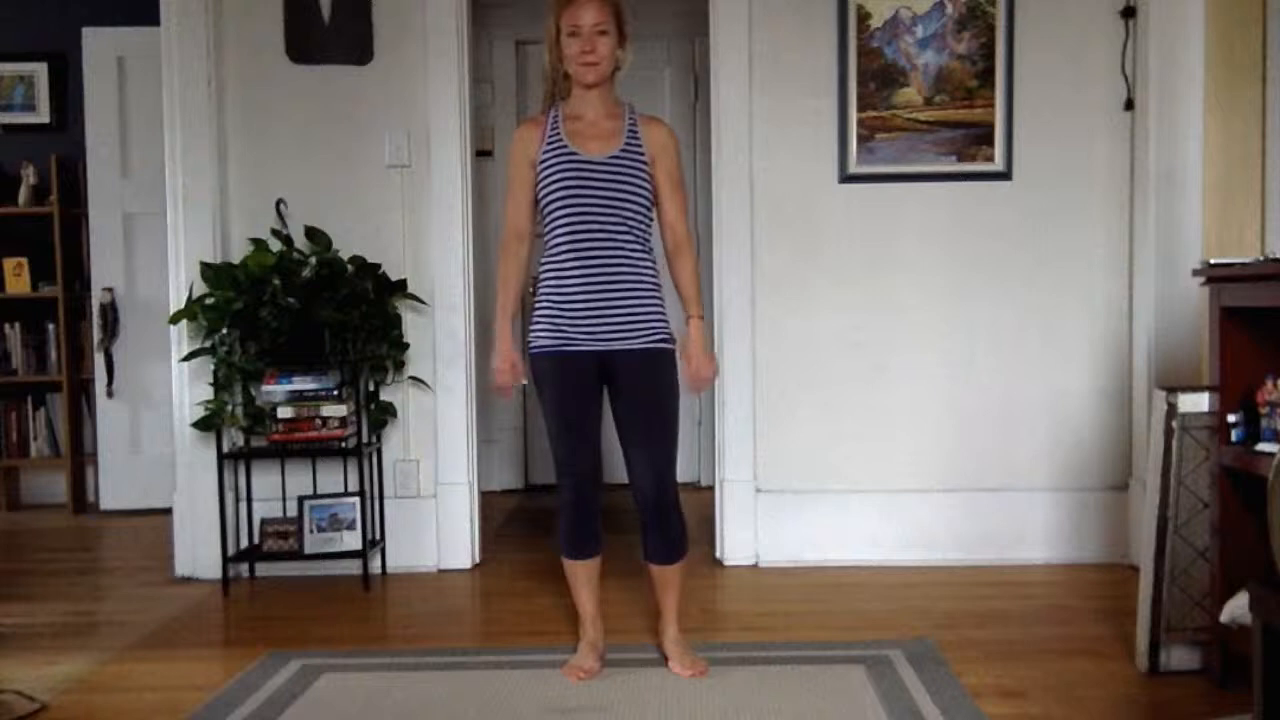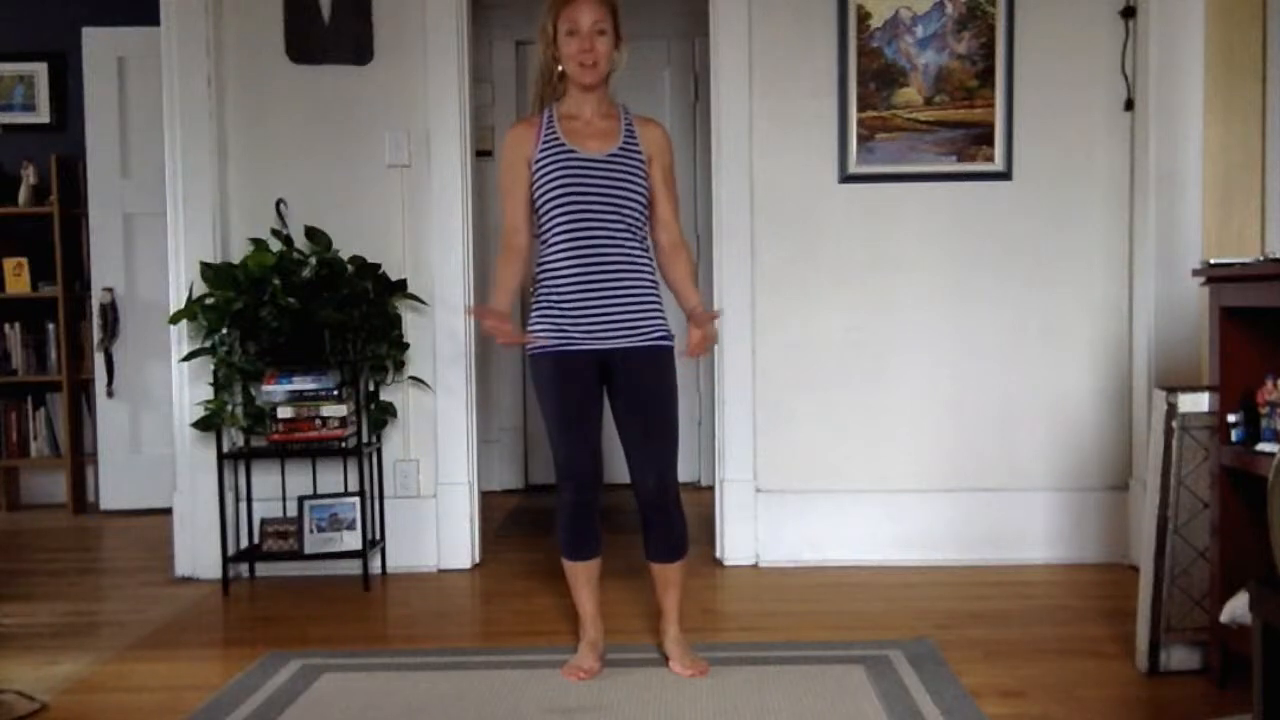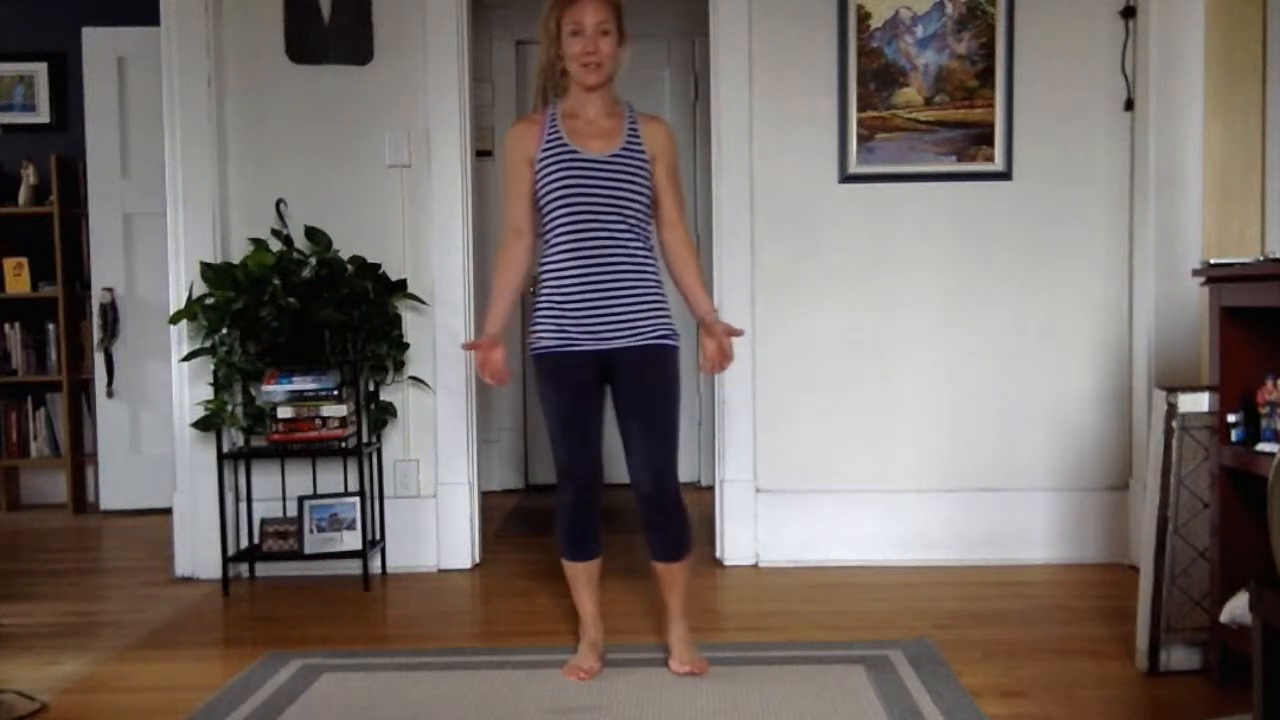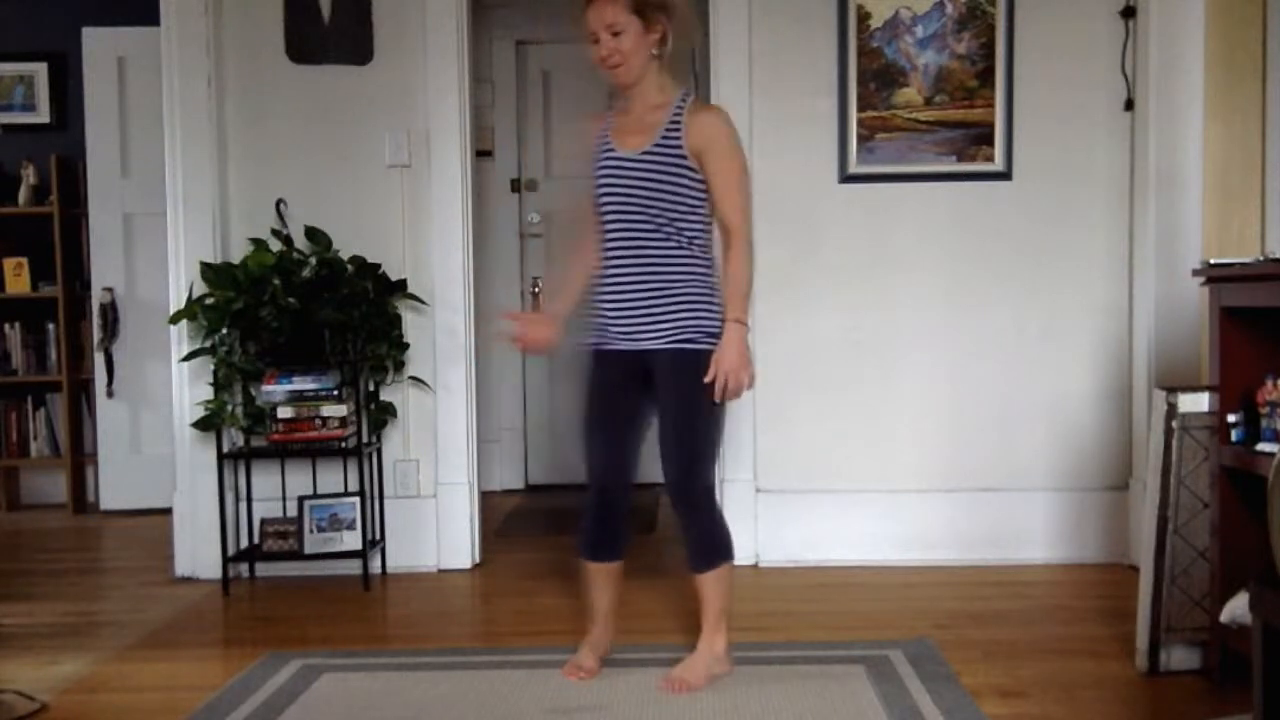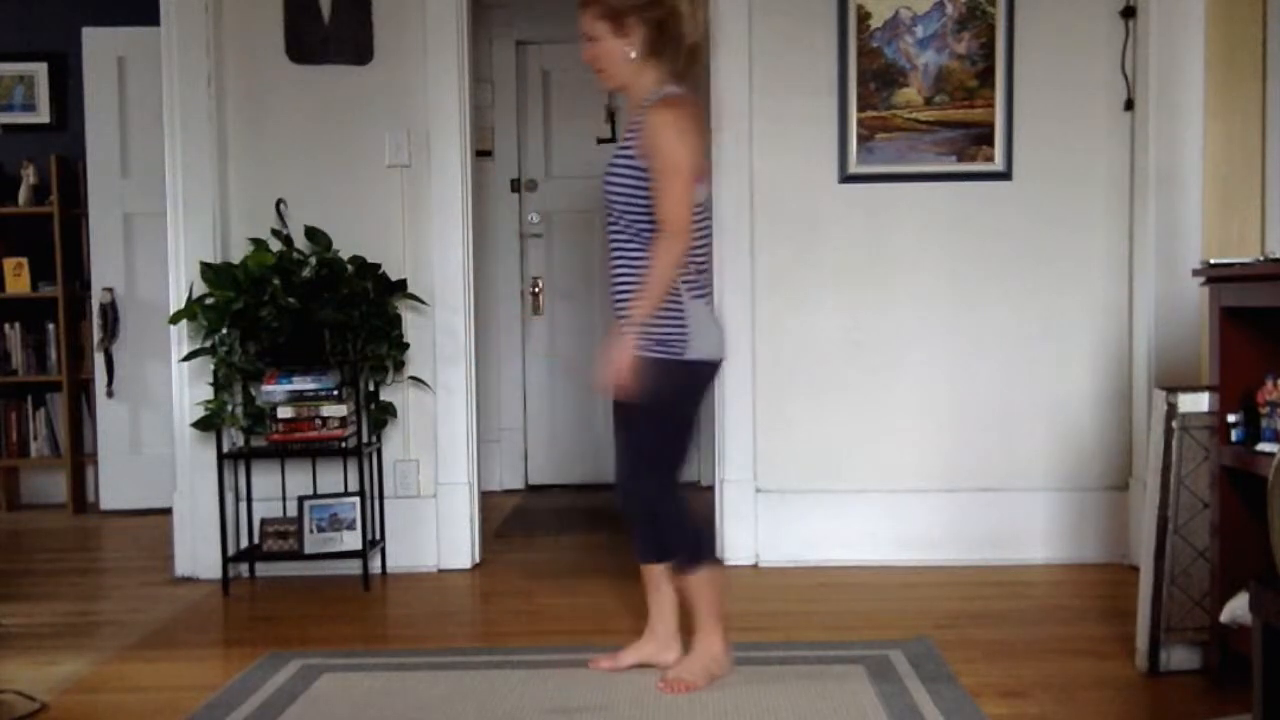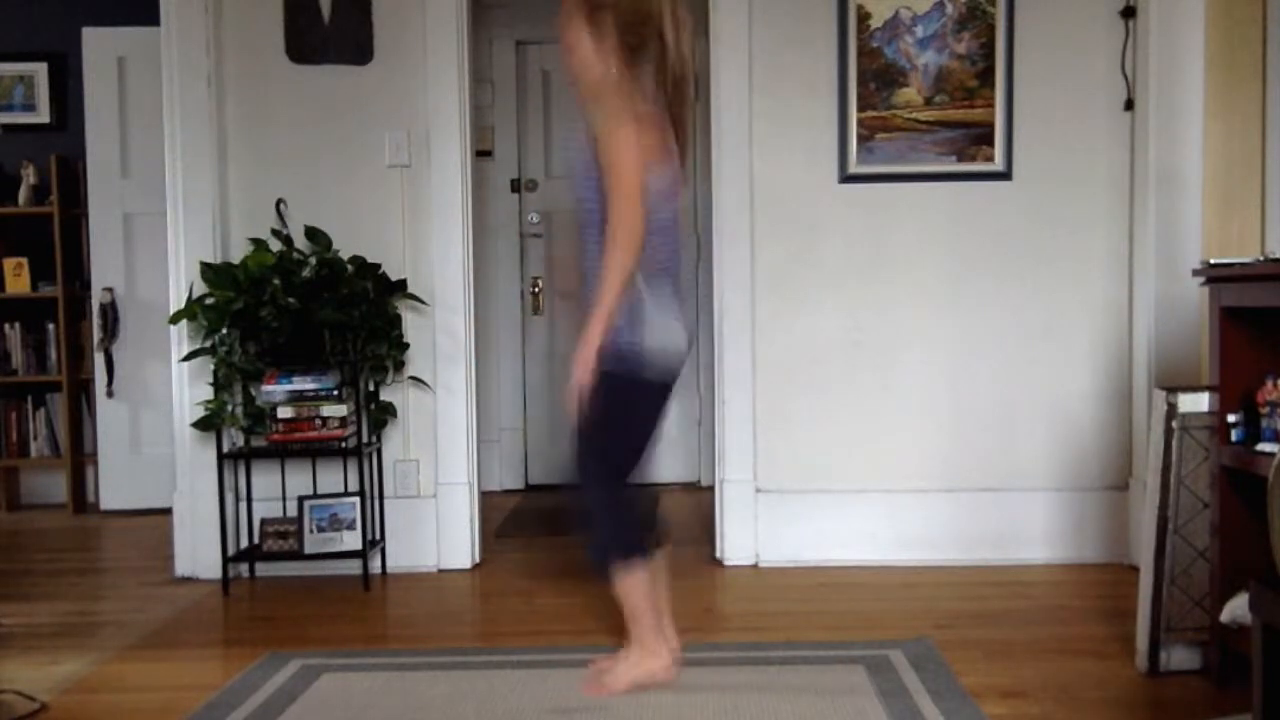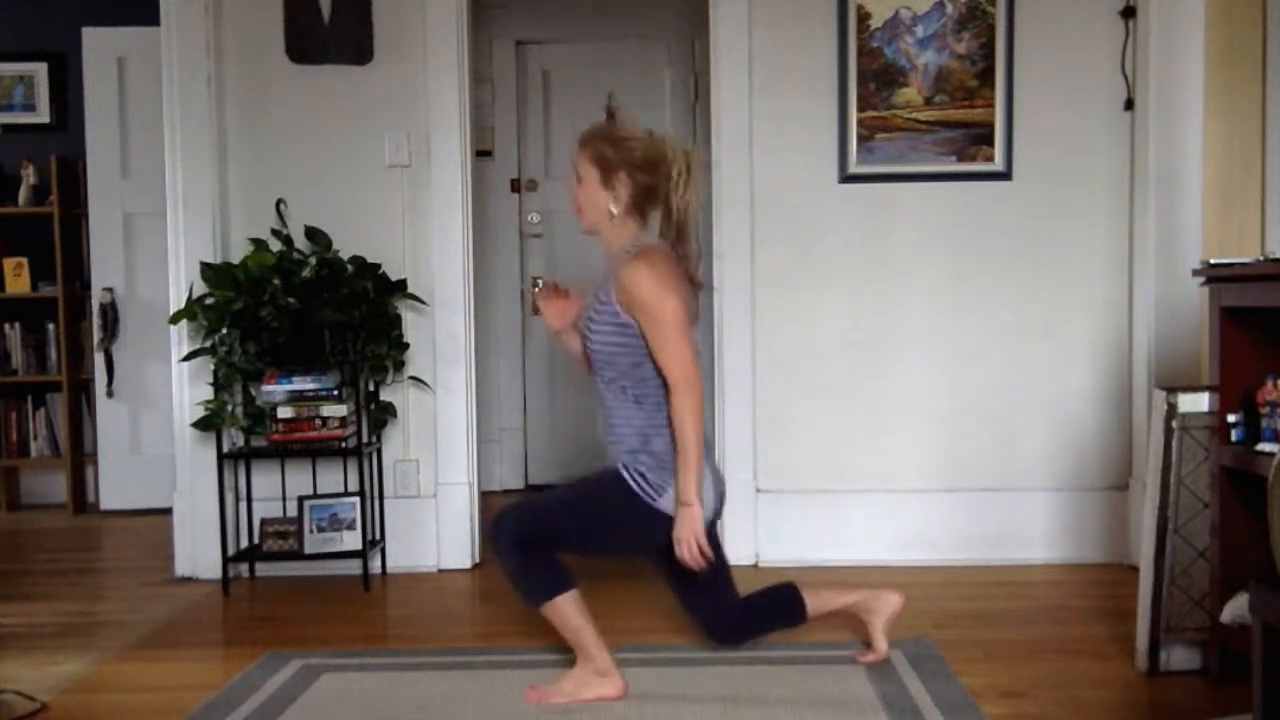
dt=0.5s
person 1, frame 1
left shoulder: (654, 135)
right shoulder: (533, 137)
left elbow: (678, 237)
right elbow: (516, 238)
left wrist: (695, 326)
right wrist: (504, 333)
left hip: (640, 336)
right hip: (561, 336)
left knee: (655, 484)
right knee: (577, 483)
left ankle: (672, 631)
right ankle: (591, 634)
person 1, frame 2
left shoulder: (648, 136)
right shoulder: (527, 138)
left elbow: (669, 238)
right elbow: (516, 239)
left wrist: (697, 311)
right wrist: (499, 309)
left hip: (640, 335)
right hip: (560, 338)
left knee: (657, 483)
right knee: (577, 484)
left ankle: (672, 630)
right ankle: (590, 634)
person 1, frame 3
left shoulder: (652, 134)
right shoulder: (529, 135)
left elbow: (674, 235)
right elbow: (516, 240)
left wrist: (708, 319)
right wrist: (492, 330)
left hip: (643, 333)
right hip: (563, 336)
left knee: (656, 482)
right knee: (577, 483)
left ankle: (677, 625)
right ankle: (591, 633)
person 1, frame 4
left shoulder: (702, 124)
right shoulder: (604, 129)
left elbow: (736, 234)
left wrist: (734, 329)
right wrist: (555, 313)
left hip: (686, 336)
right hip: (616, 339)
left knee: (687, 486)
right knee: (604, 481)
left ankle: (714, 645)
right ankle: (600, 627)
person 1, frame 5
left shoulder: (666, 116)
right shoulder: (649, 117)
left elbow: (676, 237)
left wrist: (627, 331)
left hip: (672, 339)
right hip: (652, 337)
left knee: (655, 486)
right knee: (637, 487)
left ankle: (711, 643)
right ankle: (661, 635)
person 1, frame 6
left shoulder: (617, 109)
right shoulder: (641, 105)
left elbow: (626, 230)
left wrist: (592, 333)
left hip: (635, 334)
right hip: (650, 329)
left knee: (599, 483)
right knee: (610, 478)
left ankle: (652, 647)
right ankle: (653, 634)
person 1, frame 7
left shoulder: (644, 271)
right shoulder: (630, 267)
left elbow: (686, 388)
left wrist: (689, 502)
right wrist: (567, 330)
left hip: (660, 487)
right hip: (663, 481)
left knee: (513, 533)
right knee: (726, 621)
left ankle: (596, 671)
right ankle: (870, 602)
